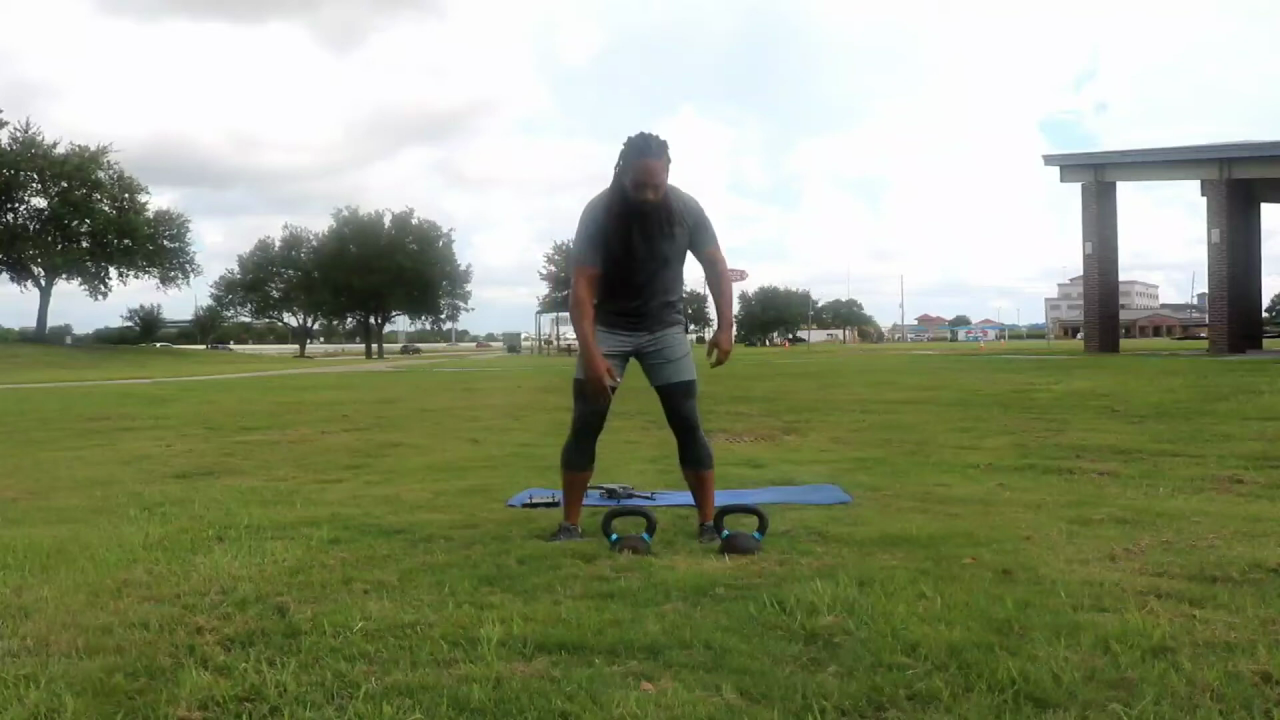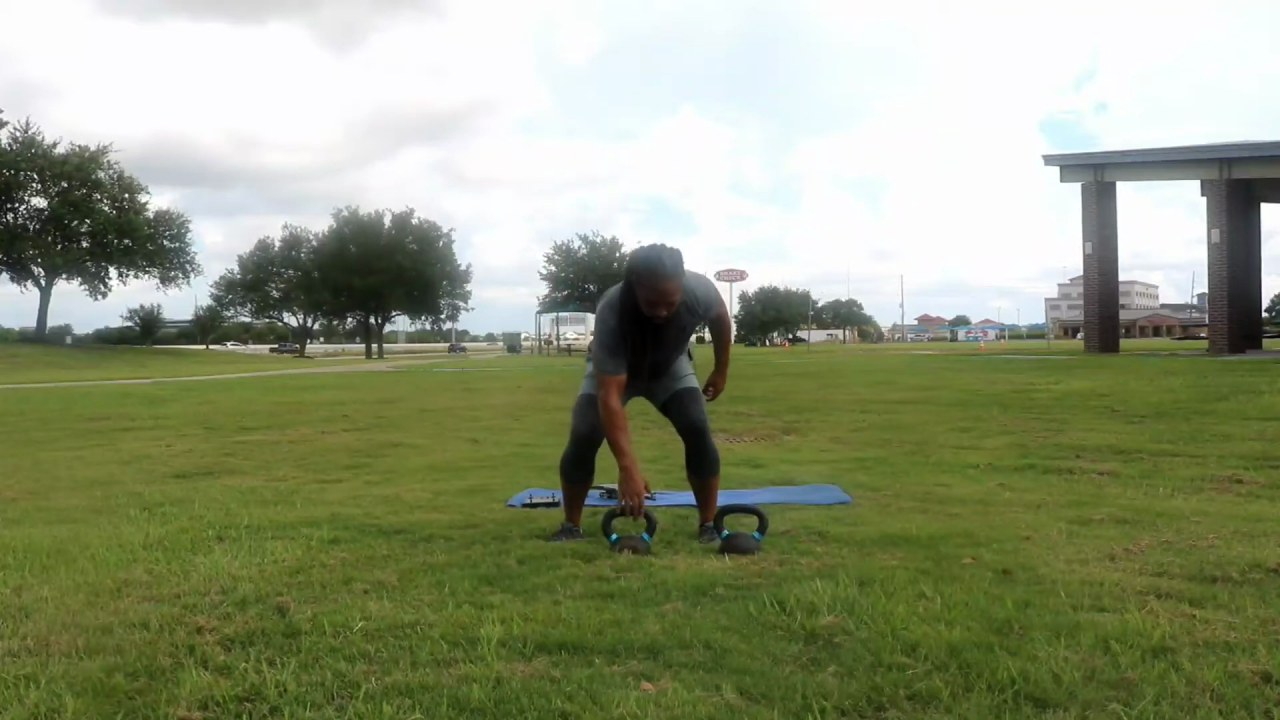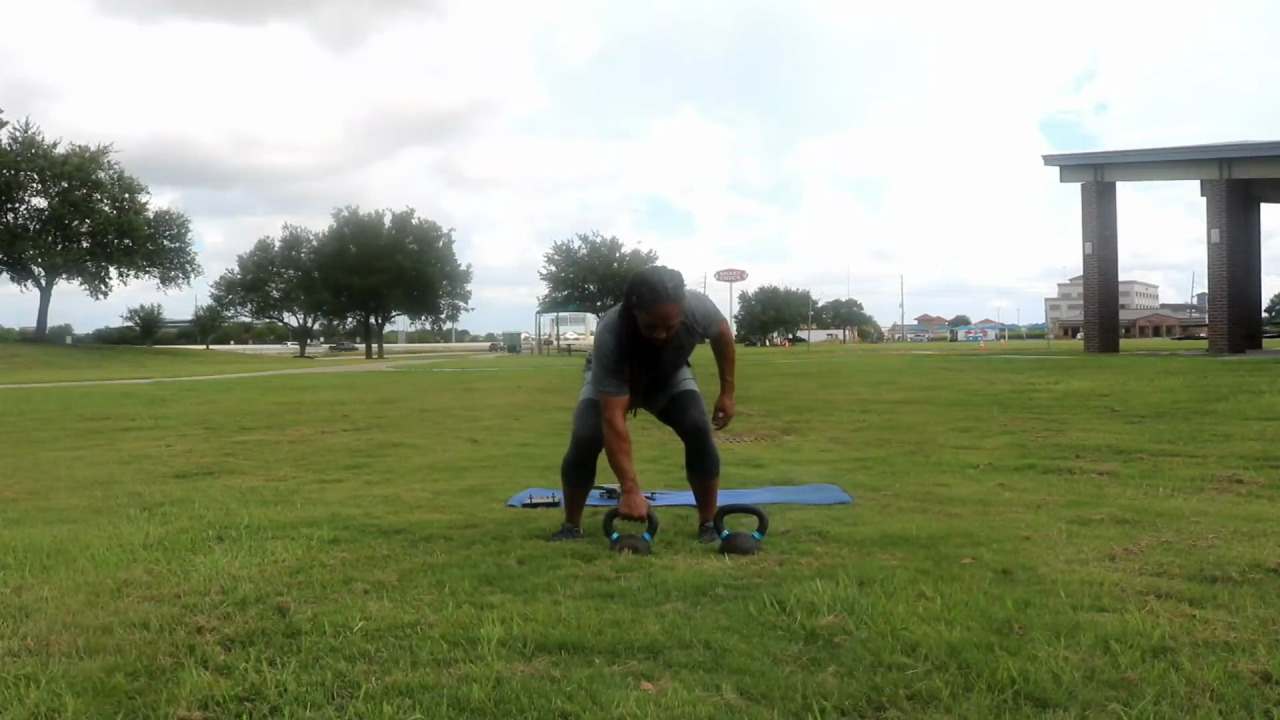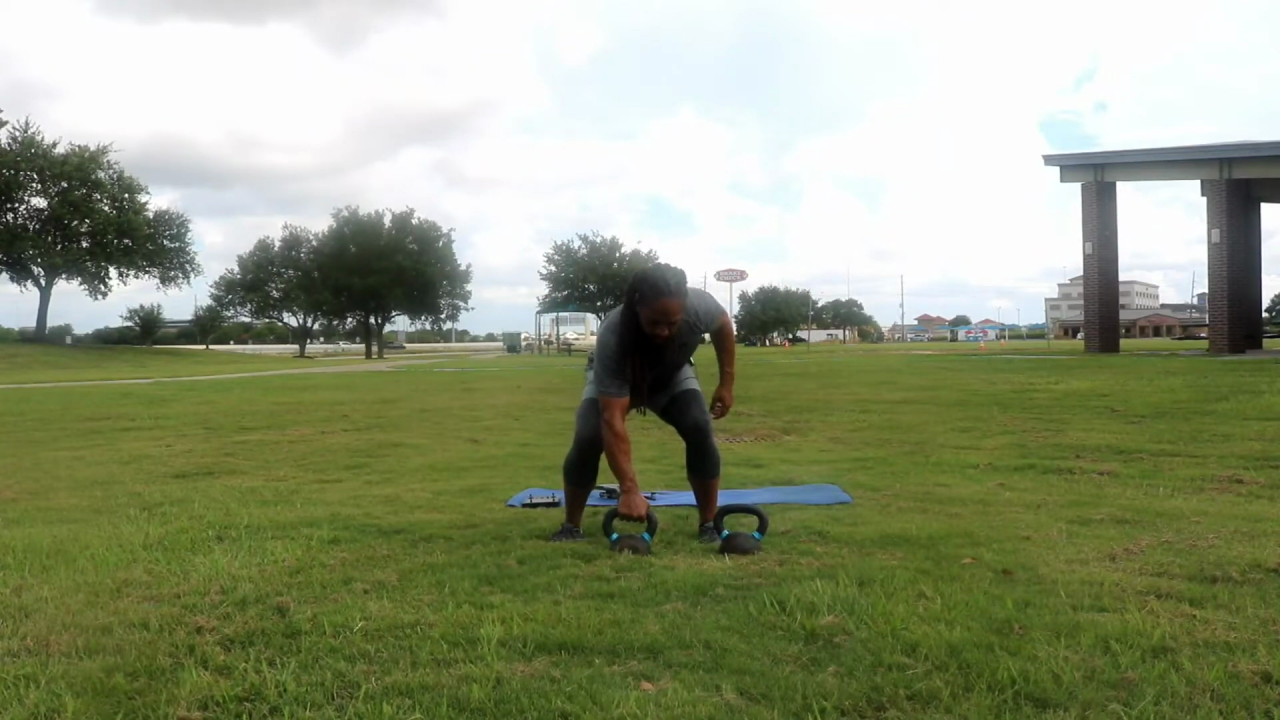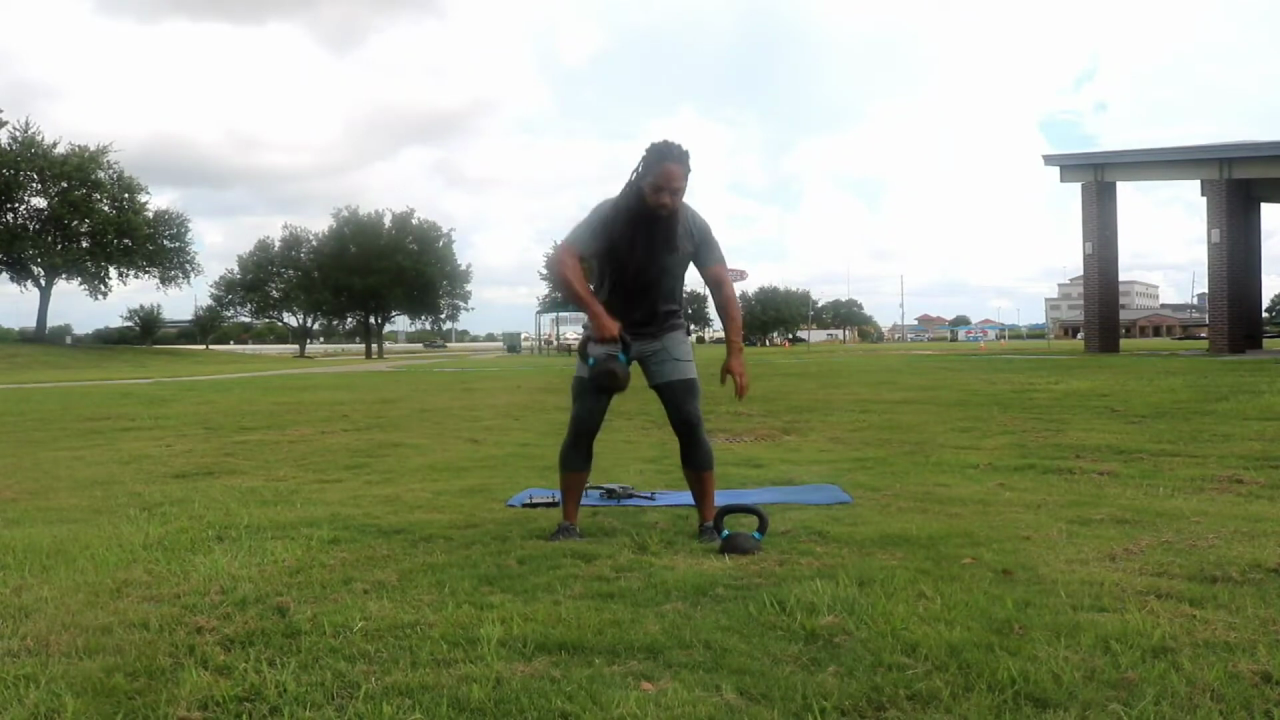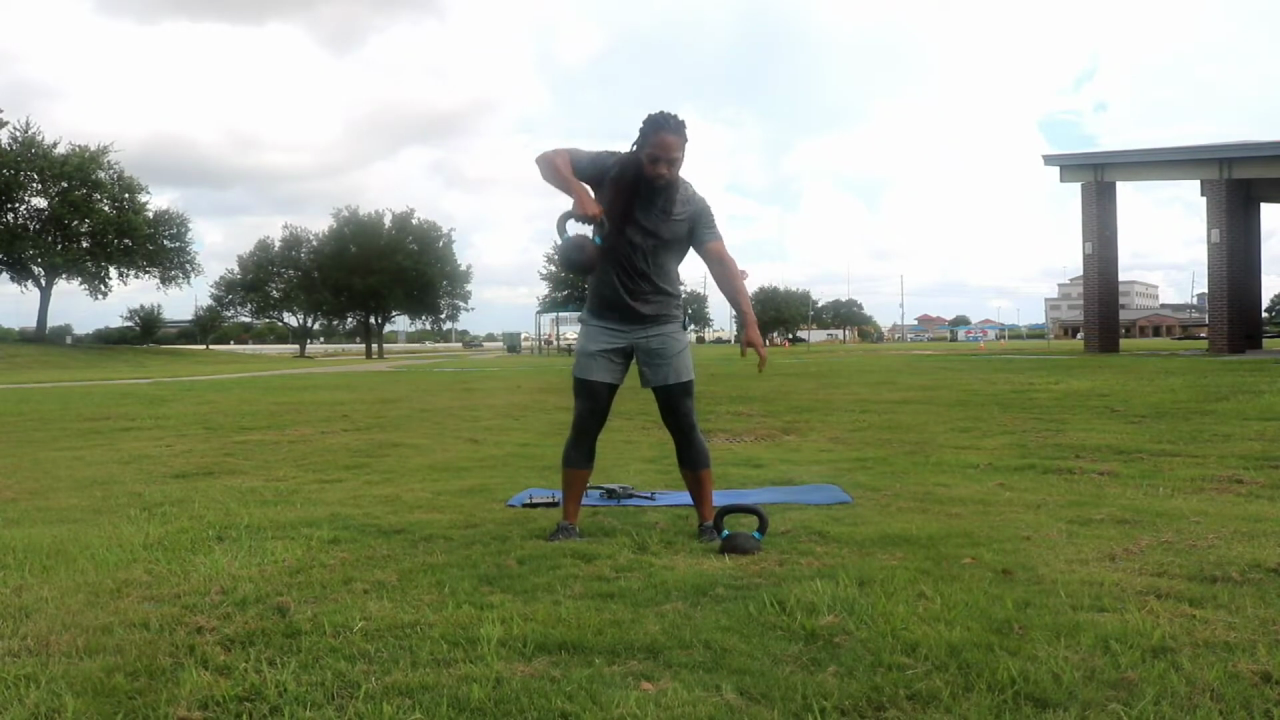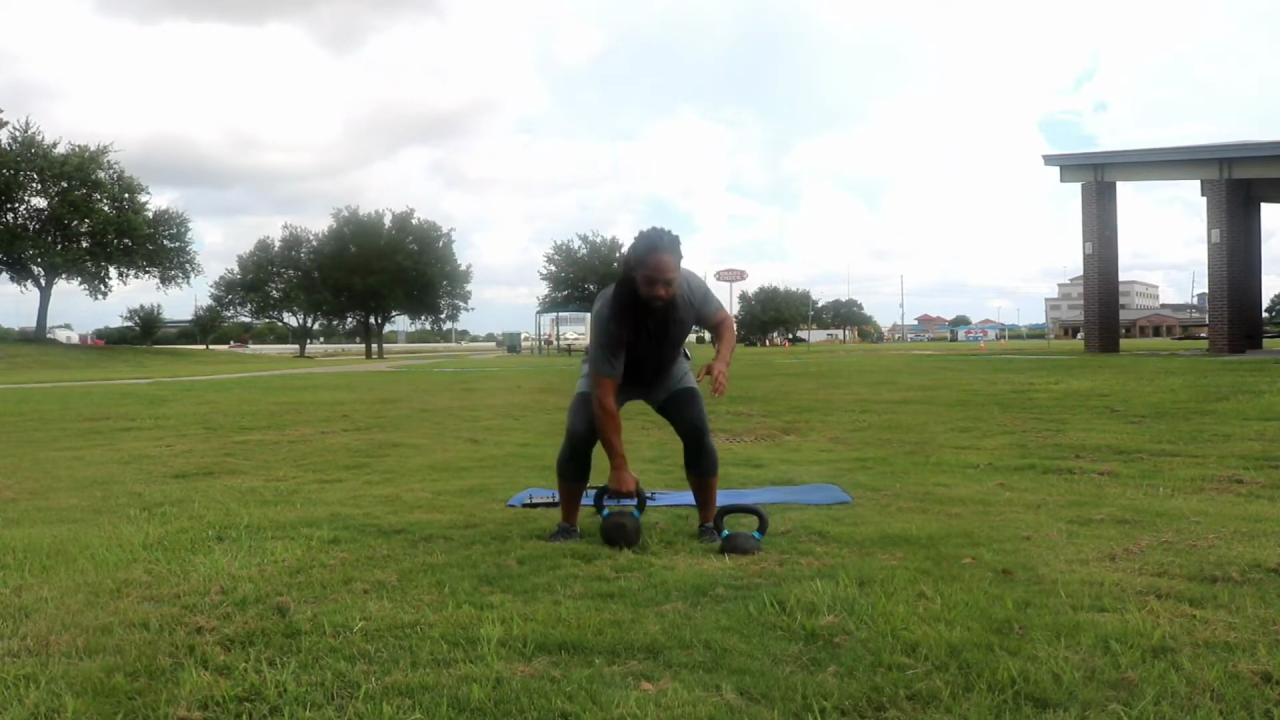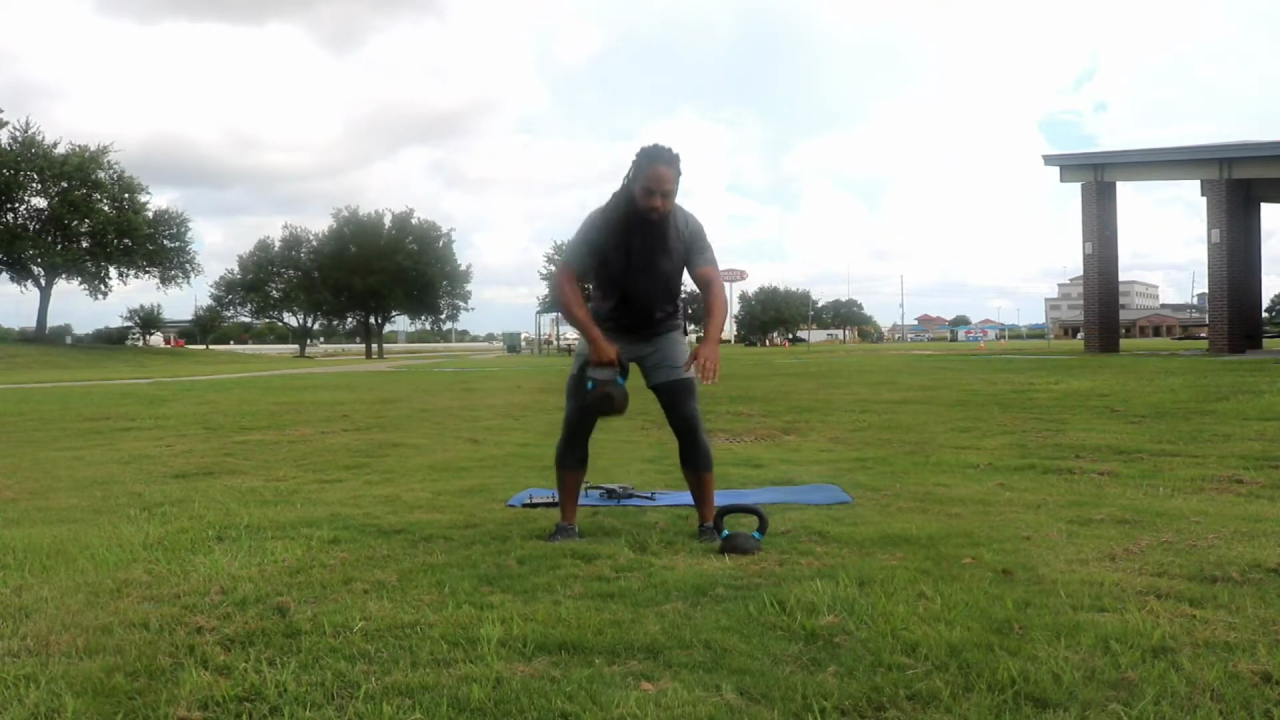
dt=0.5s
person 1, frame 1
left shoulder: (687, 209)
right shoulder: (598, 213)
left elbow: (715, 266)
right elbow: (582, 287)
left wrist: (725, 327)
right wrist: (590, 356)
left hip: (664, 328)
right hip: (608, 328)
left knee: (687, 423)
right knee: (586, 422)
left ankle: (708, 523)
right ankle: (569, 525)
person 1, frame 2
left shoulder: (699, 290)
right shoulder: (611, 311)
left elbow: (720, 318)
right elbow: (609, 398)
left wrist: (721, 371)
right wrist: (628, 468)
left hip: (670, 365)
right hip: (613, 371)
left knee: (697, 429)
right knee: (584, 435)
left ankle: (709, 524)
right ankle: (571, 526)
person 1, frame 3
left shoulder: (698, 308)
right shoulder: (610, 334)
left elbow: (722, 334)
right elbow: (613, 420)
left wrist: (727, 391)
right wrist: (629, 490)
left hip: (670, 377)
right hip: (611, 380)
left knee: (699, 430)
right knee: (584, 438)
left ankle: (708, 524)
right ankle: (571, 526)
person 1, frame 4
left shoulder: (699, 305)
right shoulder: (614, 335)
left elbow: (723, 325)
right elbow: (613, 421)
left wrist: (726, 383)
right wrist: (629, 490)
left hip: (673, 376)
right hip: (613, 379)
left knee: (699, 429)
right knee: (588, 438)
left ankle: (708, 525)
right ankle: (571, 526)
person 1, frame 5
left shoulder: (693, 226)
right shoulder: (612, 215)
left elbow: (721, 286)
right elbow: (561, 263)
left wrist: (735, 350)
right wrist: (597, 314)
left hip: (666, 332)
right hip: (610, 330)
left knee: (689, 424)
right knee: (581, 425)
left ankle: (708, 523)
right ankle: (568, 524)
person 1, frame 6
left shoulder: (691, 203)
right shoulder: (612, 172)
left elbow: (721, 263)
right elbow: (548, 160)
left wrist: (749, 322)
right wrist: (578, 192)
left hip: (662, 325)
right hip: (605, 323)
left knee: (683, 425)
right knee: (585, 424)
left ankle: (708, 523)
right ankle: (568, 524)
person 1, frame 7
left shoulder: (693, 289)
right shoulder: (610, 311)
left elbow: (723, 322)
right elbow: (604, 398)
left wrist: (722, 358)
right wrist: (619, 467)
left hip: (667, 371)
right hip: (612, 374)
left knee: (697, 429)
right knee: (578, 434)
left ankle: (708, 524)
right ankle: (568, 524)
person 1, frame 8
left shoulder: (687, 227)
right shoulder: (603, 223)
left elbow: (713, 288)
right elbow: (564, 282)
left wrist: (710, 341)
right wrist: (595, 339)
left hip: (664, 335)
right hip: (606, 334)
left knee: (688, 425)
right knee: (576, 424)
left ankle: (708, 525)
right ankle: (567, 524)
